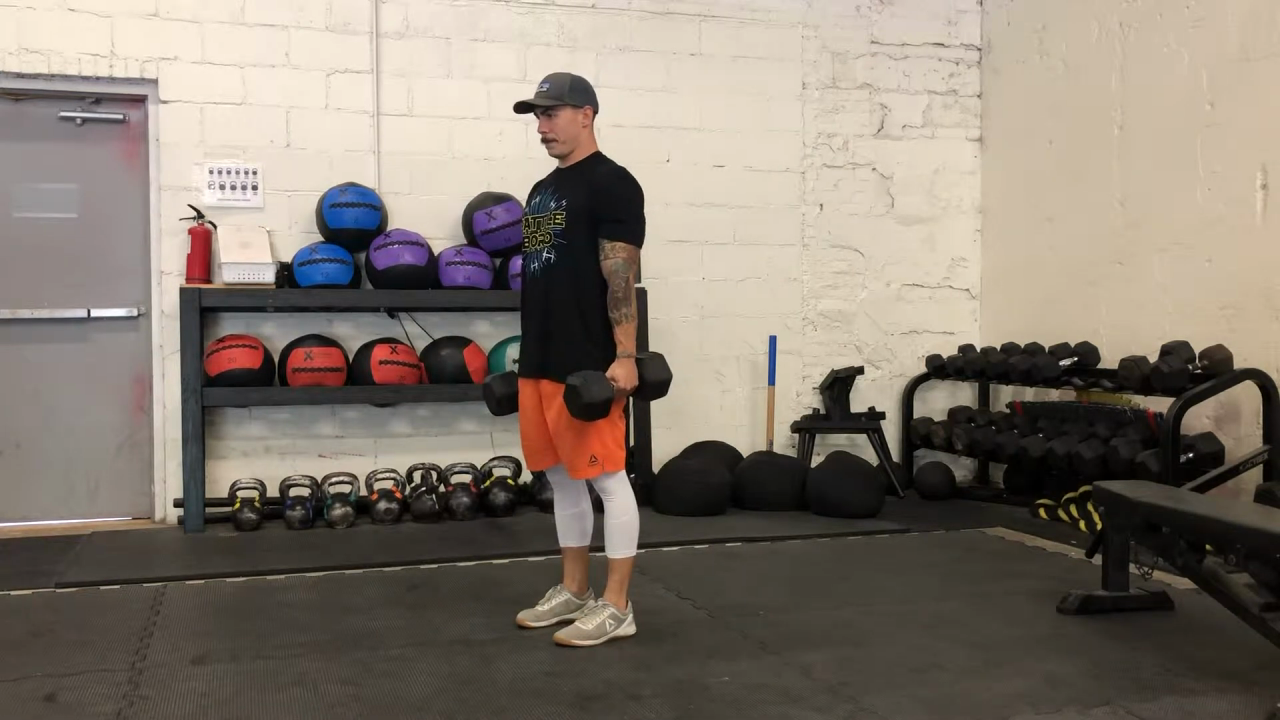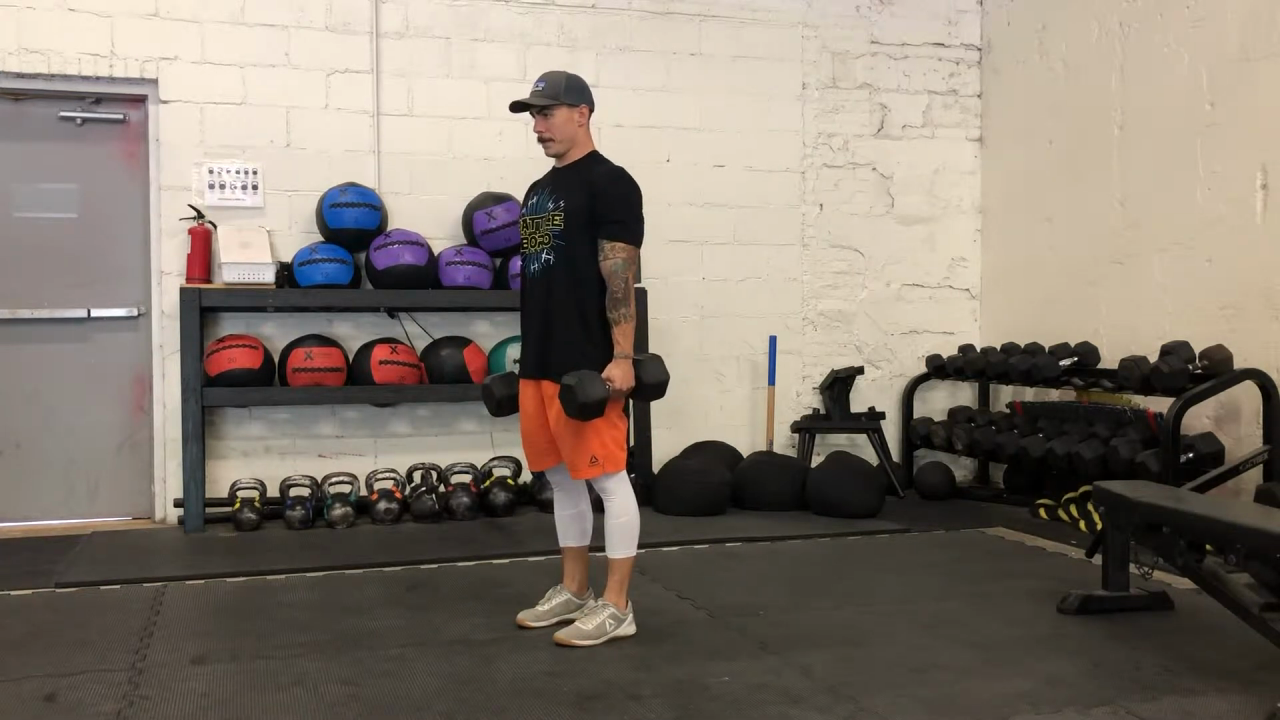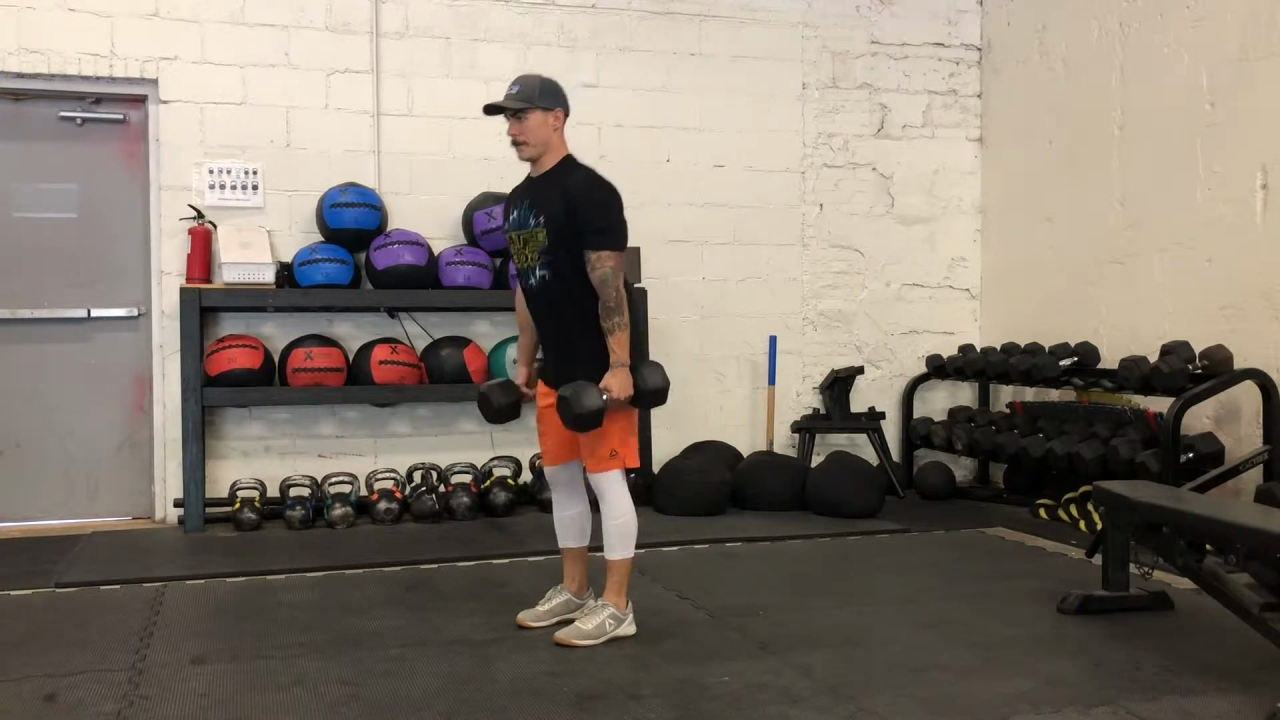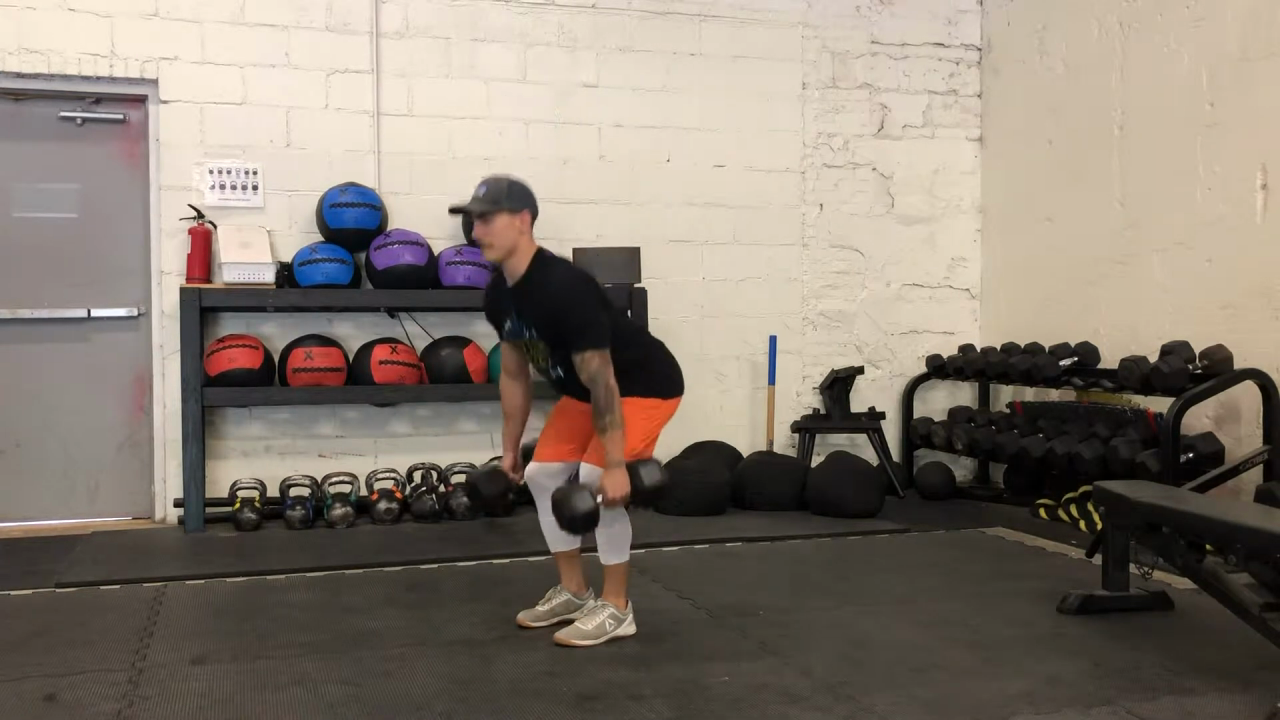
dt=0.4s
person 1, frame 1
left shoulder: (610, 183)
right shoulder: (542, 190)
left elbow: (621, 276)
left wrist: (625, 357)
right wrist: (528, 358)
left hip: (587, 365)
right hip: (540, 362)
left knee: (606, 477)
right knee: (561, 477)
left ankle: (615, 607)
right ankle: (573, 592)
person 1, frame 2
left shoulder: (608, 183)
right shoulder: (539, 191)
left elbow: (620, 277)
left wrist: (622, 358)
right wrist: (529, 359)
left hip: (589, 365)
right hip: (541, 364)
left knee: (607, 478)
right knee: (561, 477)
left ankle: (616, 607)
right ankle: (573, 592)
person 1, frame 3
left shoulder: (587, 190)
right shoulder: (520, 199)
left elbow: (611, 284)
left wrist: (619, 368)
right wrist: (525, 363)
left hip: (604, 365)
right hip: (560, 367)
left knee: (605, 475)
right knee: (561, 475)
left ankle: (617, 608)
right ankle: (574, 592)
person 1, frame 4
left shoulder: (564, 287)
right shoulder: (500, 295)
left elbow: (603, 382)
right elbow: (515, 376)
left wrist: (615, 467)
right wrist: (510, 448)
left hip: (646, 384)
right hip: (583, 386)
left knee: (595, 477)
right knee: (543, 475)
left ankle: (616, 608)
right ankle: (574, 592)
